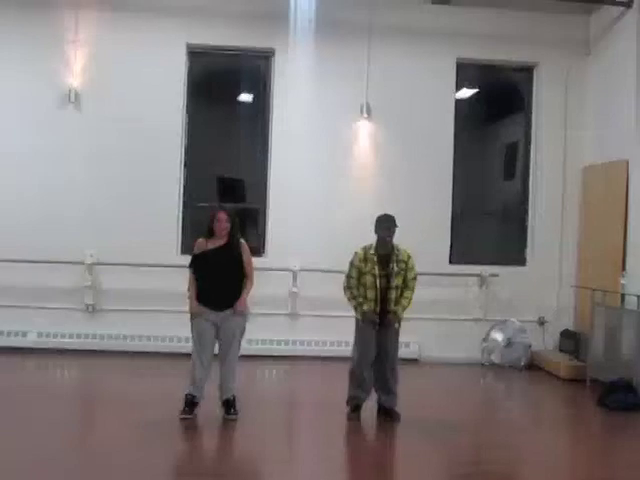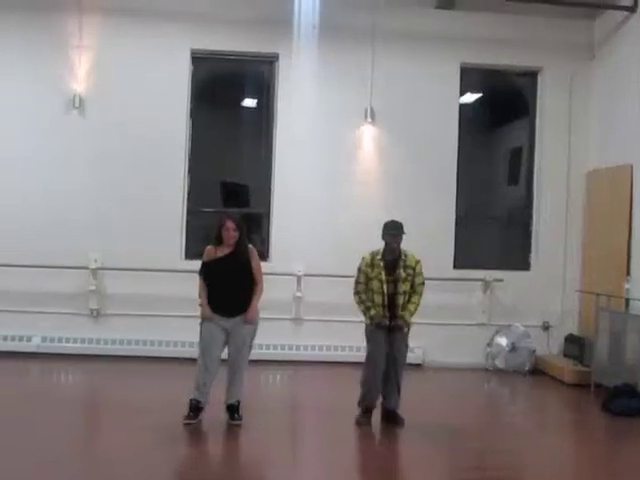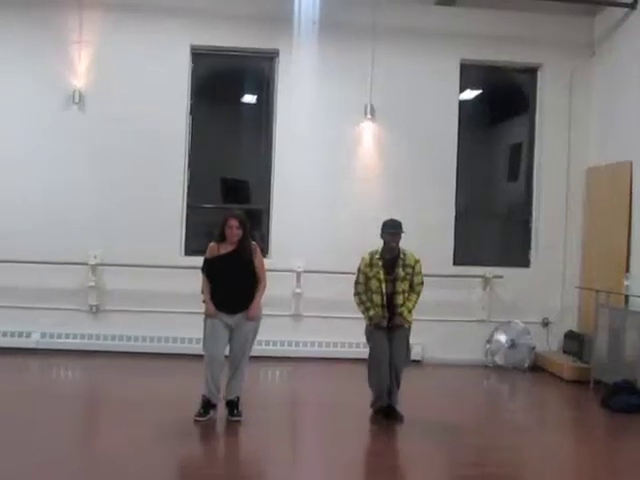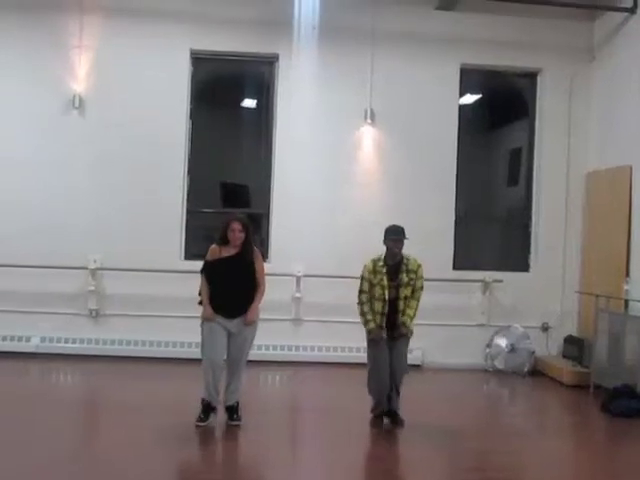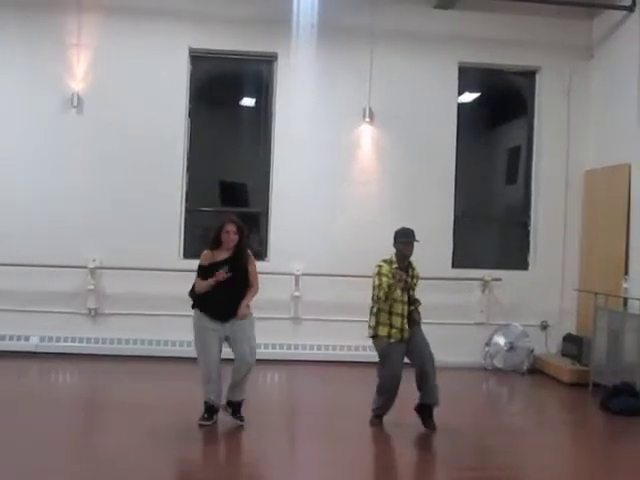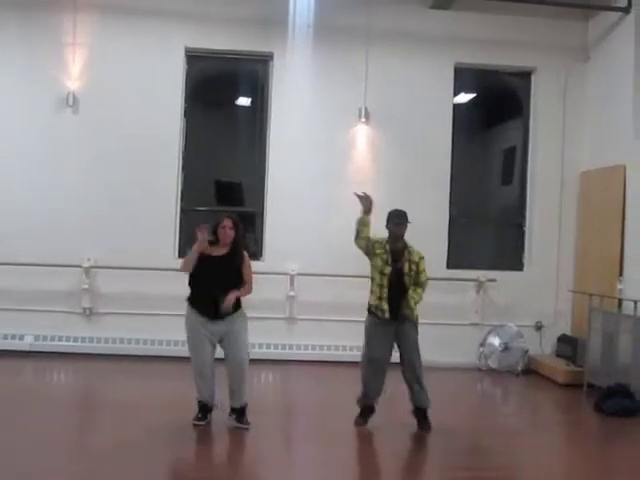
dt=0.3s
person 1, frame 1
left shoulder: (240, 245)
right shoulder: (201, 245)
left elbow: (249, 277)
right elbow: (193, 275)
left wrist: (243, 298)
right wrist: (192, 300)
left hip: (232, 310)
right hip: (204, 309)
left knee: (229, 356)
right knee: (201, 354)
left ankle: (229, 399)
right ankle: (192, 398)
person 1, frame 2
left shoulder: (249, 252)
right shoulder: (211, 252)
left elbow: (259, 284)
right elbow: (203, 281)
left wrist: (253, 307)
right wrist: (204, 305)
left hip: (243, 316)
right hip: (215, 316)
left knee: (238, 361)
right knee: (207, 359)
left ankle: (234, 404)
right ankle: (197, 403)
person 1, frame 3
left shoulder: (252, 249)
right shoulder: (214, 249)
left elbow: (262, 280)
right elbow: (206, 278)
left wrist: (256, 304)
right wrist: (208, 302)
left hip: (246, 313)
right hip: (218, 313)
left knee: (239, 358)
right knee: (213, 355)
left ankle: (233, 400)
right ankle: (210, 401)
person 1, frame 4
left shoulder: (253, 254)
right shoulder: (215, 251)
left elbow: (260, 285)
right elbow: (205, 280)
left wrist: (254, 309)
right wrist: (206, 305)
left hip: (243, 317)
right hip: (216, 316)
left knee: (237, 363)
right knee: (212, 360)
left ankle: (232, 405)
right ankle: (209, 404)
person 1, frame 5
left shoulder: (246, 256)
right shoulder: (208, 255)
left elbow: (254, 285)
right elbow: (198, 288)
left wrist: (246, 302)
right wrist: (215, 279)
left hip: (237, 317)
right hip: (207, 318)
left knee: (247, 358)
right knee: (209, 364)
left ankle: (234, 400)
right ankle: (212, 406)
person 1, frame 6
left shoulder: (241, 256)
right shoulder: (203, 250)
left elbow: (248, 286)
right elbow: (185, 268)
left wrist: (235, 294)
right wrist: (198, 244)
left hip: (232, 317)
right hip: (200, 317)
left knee: (240, 359)
right knee: (202, 364)
left ankle: (238, 408)
right ankle: (205, 406)
person 2, frame 1
left shoulder: (404, 257)
right shoulder: (361, 255)
left elbow: (409, 287)
right elbow: (350, 286)
left wrist: (397, 312)
right wrist: (362, 309)
left hip: (391, 318)
right hip: (367, 317)
left knee: (389, 361)
right knee: (362, 359)
left ankle: (386, 405)
right ankle: (355, 403)
person 2, frame 2
left shoulder: (413, 262)
right shoulder: (369, 261)
left elbow: (417, 291)
right elbow: (359, 291)
left wrist: (405, 317)
right wrist: (371, 314)
left hip: (399, 322)
right hip: (376, 321)
left knee: (396, 365)
right knee: (375, 362)
left ankle: (390, 409)
right ankle: (366, 407)
person 2, frame 3
left shoulder: (412, 261)
right shoulder: (368, 261)
left elbow: (416, 291)
right elbow: (359, 292)
left wrist: (404, 314)
right wrist: (371, 315)
left hip: (399, 321)
right hip: (377, 320)
left knee: (397, 363)
right knee: (379, 362)
left ankle: (391, 405)
right ankle: (379, 405)
person 2, frame 4
left shoulder: (414, 267)
right shoulder: (371, 267)
left elbow: (415, 297)
right elbow: (363, 300)
left wrist: (406, 323)
right wrist: (371, 326)
left hip: (400, 327)
right hip: (378, 328)
left knee: (397, 369)
right knee: (378, 370)
left ankle: (392, 409)
right ankle: (379, 410)
person 2, frame 5
left shoulder: (413, 270)
right shoulder: (385, 267)
right elbow: (380, 296)
left wrist: (414, 309)
right wrist: (395, 281)
left hip: (409, 325)
right hip: (386, 329)
left knee: (426, 360)
right knee: (391, 372)
left ankle: (426, 407)
right ankle: (379, 410)
person 2, frame 6
left shoulder: (415, 255)
right shoulder: (376, 247)
left elbow: (421, 284)
right elbow: (360, 240)
left wrist: (411, 304)
right wrist: (366, 213)
left hip: (405, 316)
right hip: (379, 313)
left knee: (412, 362)
right knee: (374, 359)
left ankle: (421, 408)
right ankle: (366, 405)
